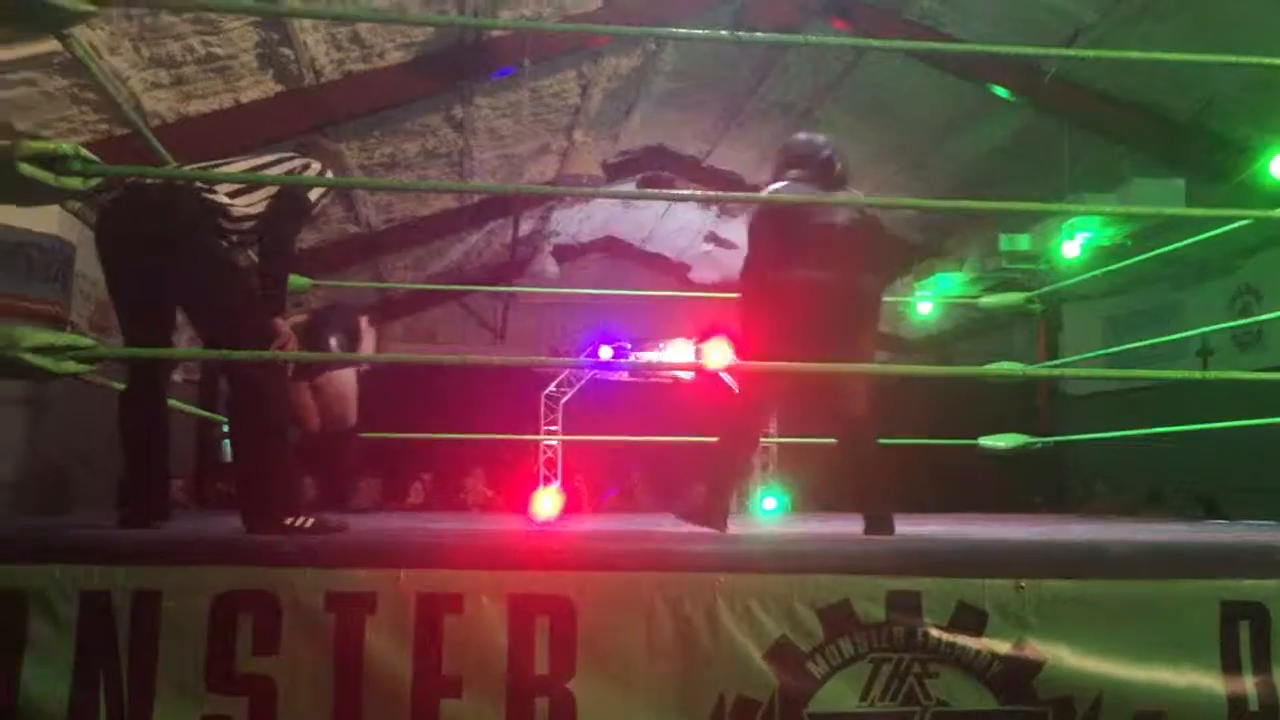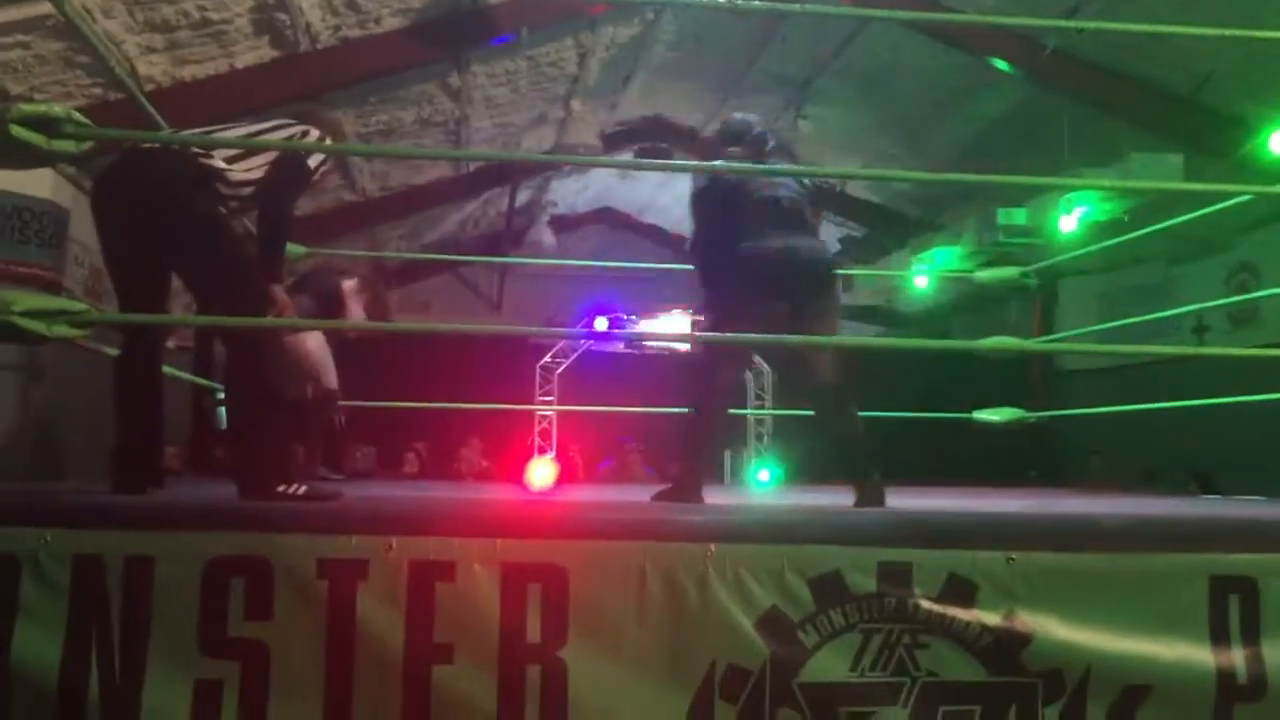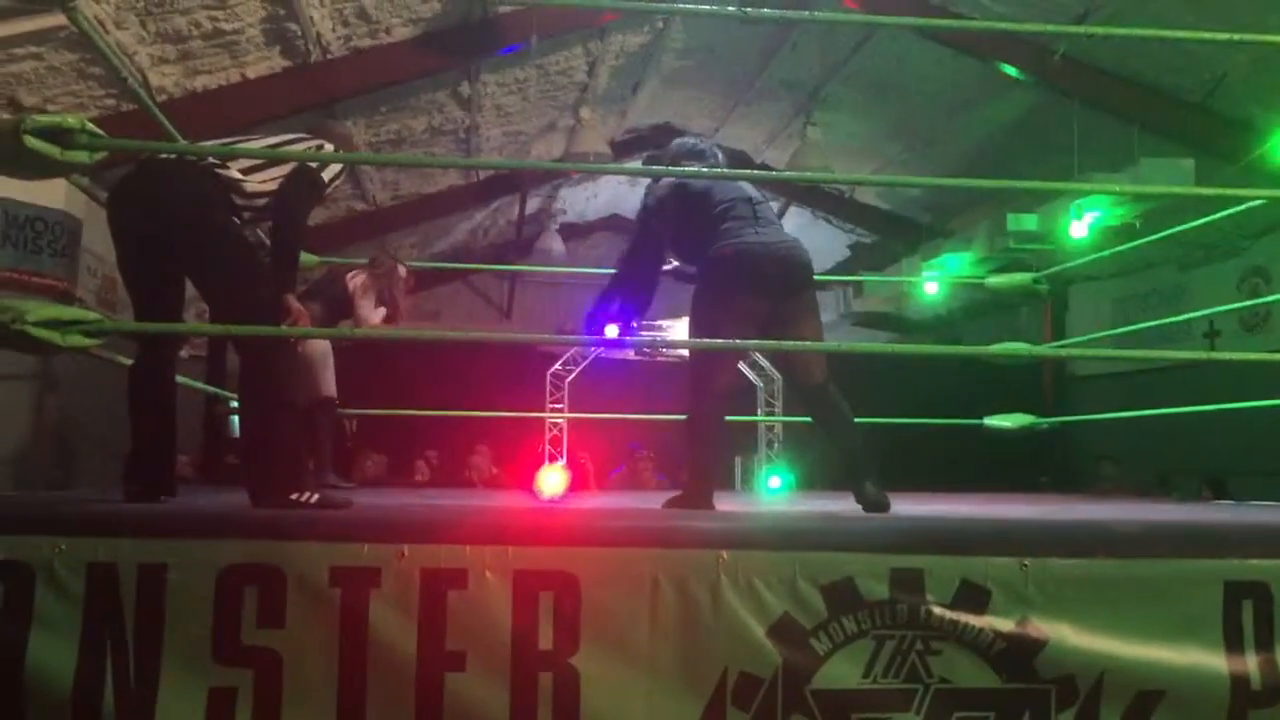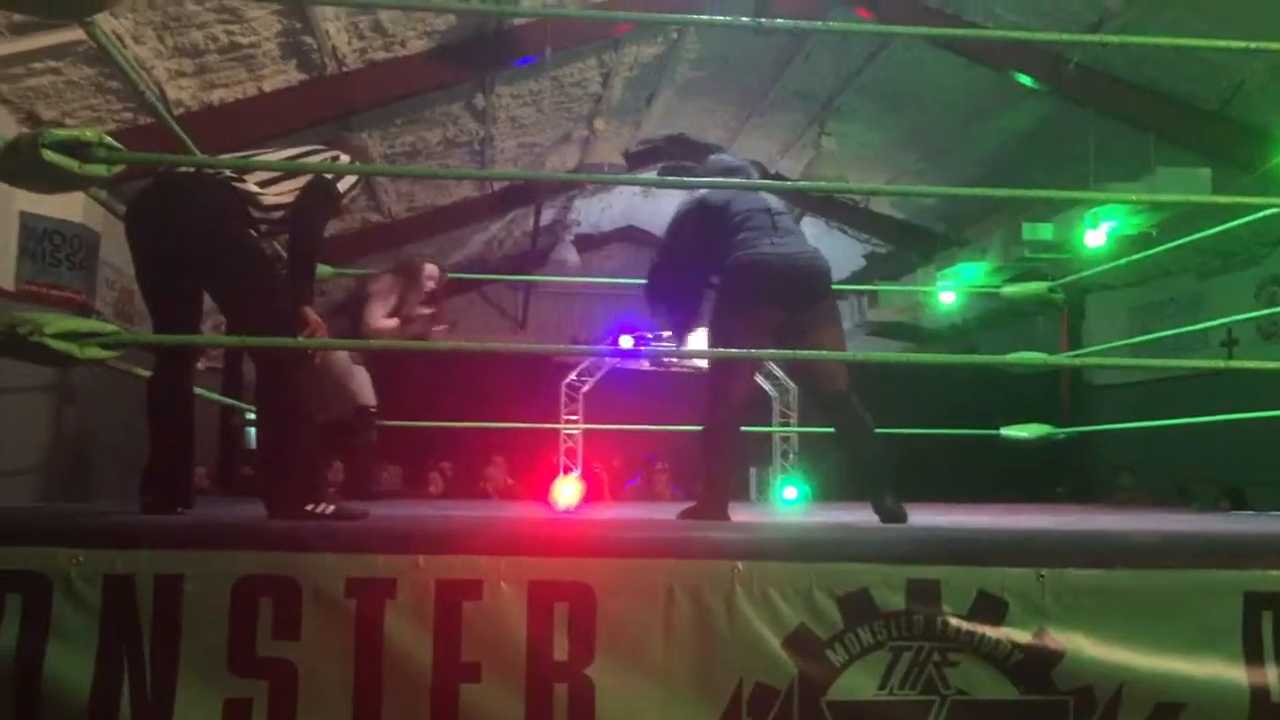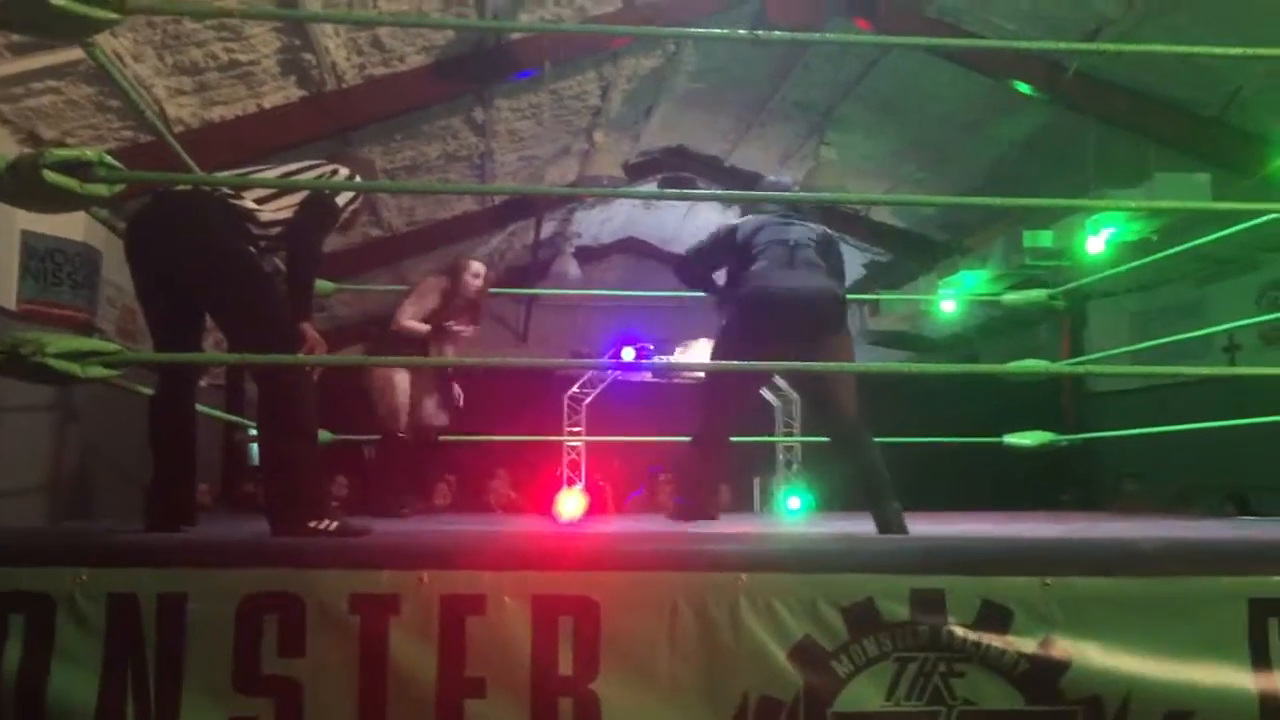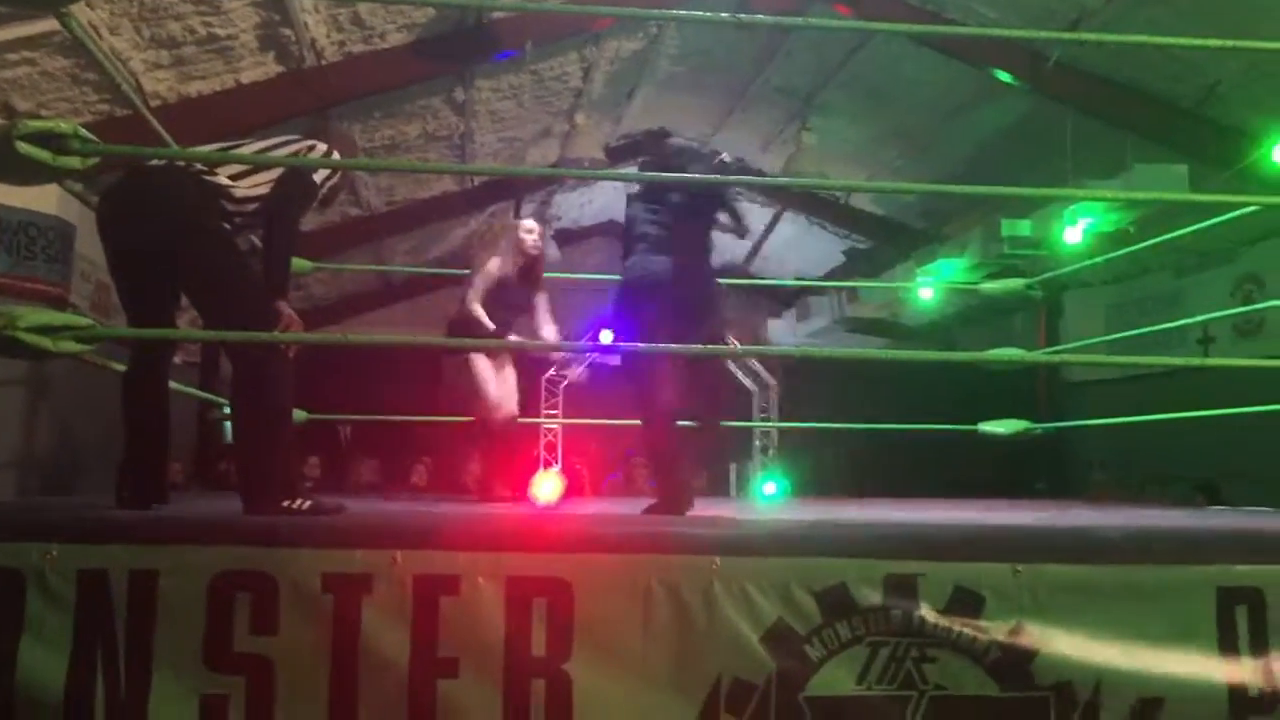
dt=0.4s
person 1, frame 1
left shoulder: (262, 167)
right shoulder: (316, 172)
right elbow: (278, 230)
right wrist: (273, 313)
left hip: (121, 213)
right hip: (182, 222)
left knee: (147, 365)
right knee: (257, 360)
left ankle: (140, 506)
right ankle: (274, 511)
person 1, frame 2
left shoulder: (258, 133)
right shoulder: (317, 139)
right elbow: (276, 196)
right wrist: (271, 281)
left hip: (118, 178)
right hip: (179, 188)
left knee: (142, 329)
right knee: (252, 330)
left ankle: (133, 473)
right ankle: (266, 479)
person 1, frame 3
left shoulder: (271, 147)
right shoulder: (329, 155)
right elbow: (291, 208)
right wrist: (285, 291)
left hip: (133, 190)
right hip: (193, 199)
left knee: (156, 339)
right knee: (266, 339)
left ankle: (146, 481)
right ankle: (279, 486)
person 1, frame 4
left shoulder: (290, 160)
right shoulder: (346, 165)
right elbow: (307, 217)
right wrist: (302, 302)
left hip: (151, 203)
right hip: (211, 213)
left knee: (174, 353)
right knee: (283, 350)
left ankle: (163, 492)
right ankle: (297, 497)
person 1, frame 5
left shoulder: (290, 175)
right shoulder: (346, 180)
right elbow: (305, 233)
right wrist: (301, 318)
left hip: (149, 222)
right hip: (209, 230)
left knee: (176, 370)
right knee: (284, 367)
left ankle: (167, 511)
right ankle: (300, 514)
person 1, frame 6
left shoulder: (270, 152)
right shoulder: (325, 156)
right elbow: (283, 210)
right wrist: (277, 297)
left hip: (123, 198)
right hip: (182, 207)
left knee: (150, 347)
right knee: (260, 346)
left ankle: (138, 488)
right ankle: (272, 494)
person 2, frame 1
left shoulder: (777, 197)
right shoulder: (858, 205)
left elbow: (758, 268)
right elbow: (881, 263)
left wrist: (750, 323)
left hip: (797, 306)
right hip: (855, 305)
left knee: (749, 410)
right knee: (854, 418)
left ankle: (714, 505)
right ankle: (877, 515)
person 2, frame 2
left shoulder: (717, 174)
right shoulder: (793, 175)
left elbow: (708, 244)
left wrist: (716, 294)
left hip: (756, 274)
right hip: (813, 271)
left knee: (713, 383)
right knee: (829, 385)
left ankle: (689, 484)
right ankle: (865, 482)
person 2, frame 3
left shoulder: (672, 187)
right shoulder: (741, 185)
left elbow: (644, 254)
left wrist: (615, 306)
right wrist: (686, 269)
left hip: (736, 271)
right hip: (791, 263)
left knee: (709, 389)
right knee: (816, 385)
left ankle: (698, 492)
right ankle: (866, 483)
person 2, frame 4
left shoulder: (702, 202)
right shoulder: (772, 201)
left elbow: (672, 267)
left wrist: (677, 314)
left hip: (754, 281)
right hip: (811, 275)
left knee: (726, 400)
right knee: (837, 396)
left ankle: (713, 503)
right ankle: (885, 496)
person 2, frame 5
left shoulder: (743, 227)
right shoulder: (821, 234)
left elbow: (688, 267)
right elbow: (837, 287)
left wrist: (722, 292)
left hip: (763, 309)
right hip: (822, 312)
left knee: (717, 409)
right knee: (847, 421)
left ankle: (699, 498)
right ankle: (887, 510)
person 2, frame 6
left shoulder: (637, 199)
right shoulder: (698, 195)
right elbow: (715, 179)
right wrist: (732, 213)
left hip: (639, 293)
right hip: (693, 291)
left knee: (655, 402)
right knee: (706, 391)
left ankle: (673, 492)
person 3, frame 1
left shoulder: (317, 318)
right shoulder: (363, 322)
left hip: (301, 360)
right hip: (333, 359)
left knee: (311, 433)
right knee: (344, 430)
left ankle: (326, 495)
right ankle: (344, 496)
person 3, frame 2
left shoulder: (330, 280)
right shoulder: (355, 286)
right wrist: (362, 315)
left knee: (298, 398)
right knee: (326, 389)
right ankle: (312, 465)
person 3, frame 3
left shoulder: (354, 278)
right shoulder: (366, 281)
right elbow: (367, 324)
right wrist: (386, 307)
right hip: (310, 327)
left knee: (307, 400)
right knee: (325, 399)
right ankle: (323, 472)
person 3, frame 4
left shoulder: (399, 292)
right shoulder: (390, 285)
left elbow: (395, 335)
right elbow: (371, 326)
left wrist: (423, 330)
right wrist: (407, 319)
left hip: (344, 346)
left knee: (342, 416)
right knee: (366, 408)
right ankle: (364, 482)
person 3, frame 5
left shoulder: (460, 305)
right shoulder: (435, 289)
left elbow: (446, 343)
right elbow: (400, 323)
left wrist: (449, 381)
right wrist: (437, 331)
right hip: (390, 357)
left knee: (436, 424)
right knee: (397, 431)
left ankle: (404, 493)
right ankle: (382, 499)
person 3, frame 6
left shoulder: (531, 276)
right shoulder: (496, 262)
left elbow: (544, 323)
right elbow: (471, 303)
right wrist: (497, 334)
left hip: (499, 348)
right hip: (471, 342)
left knee: (508, 415)
right knee: (494, 410)
left ankle: (491, 483)
